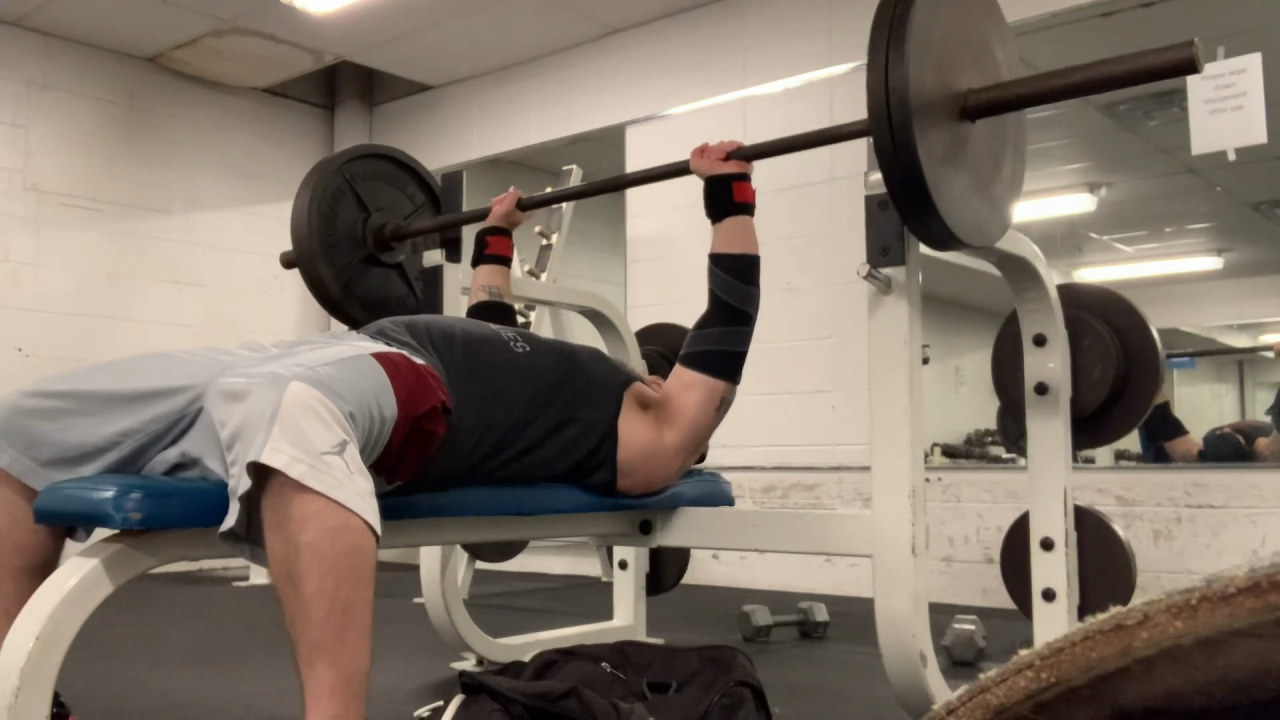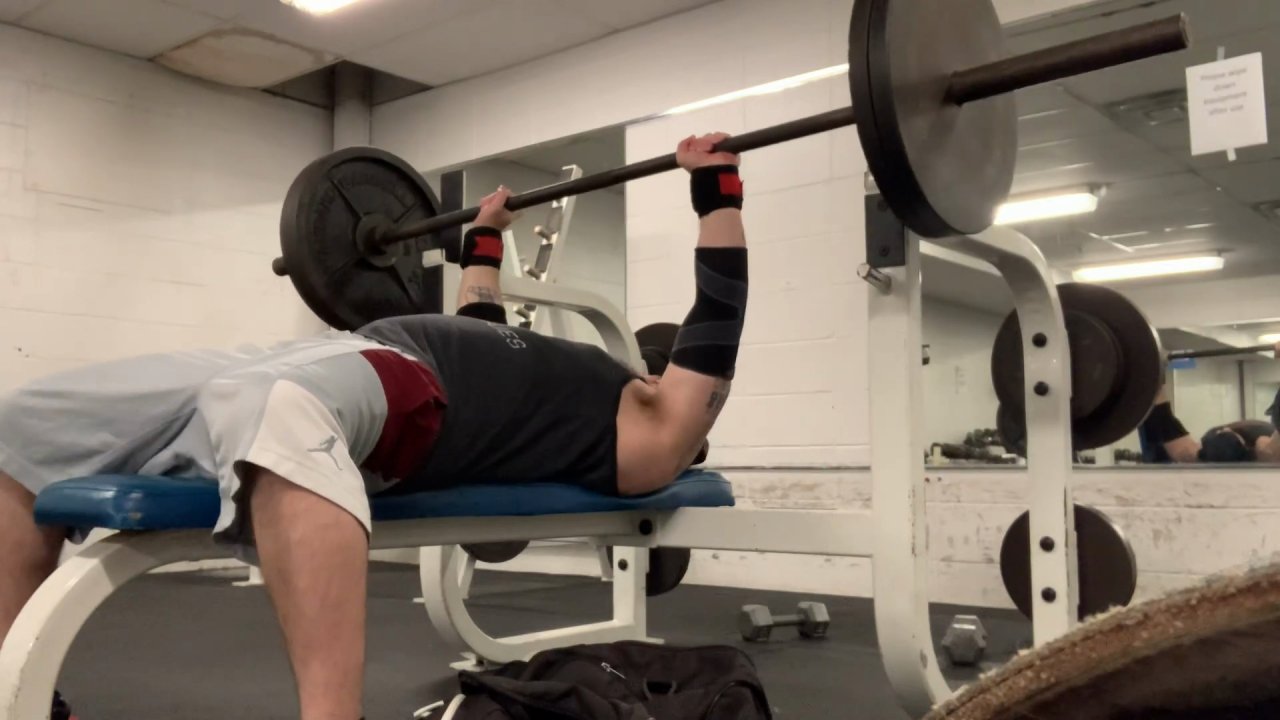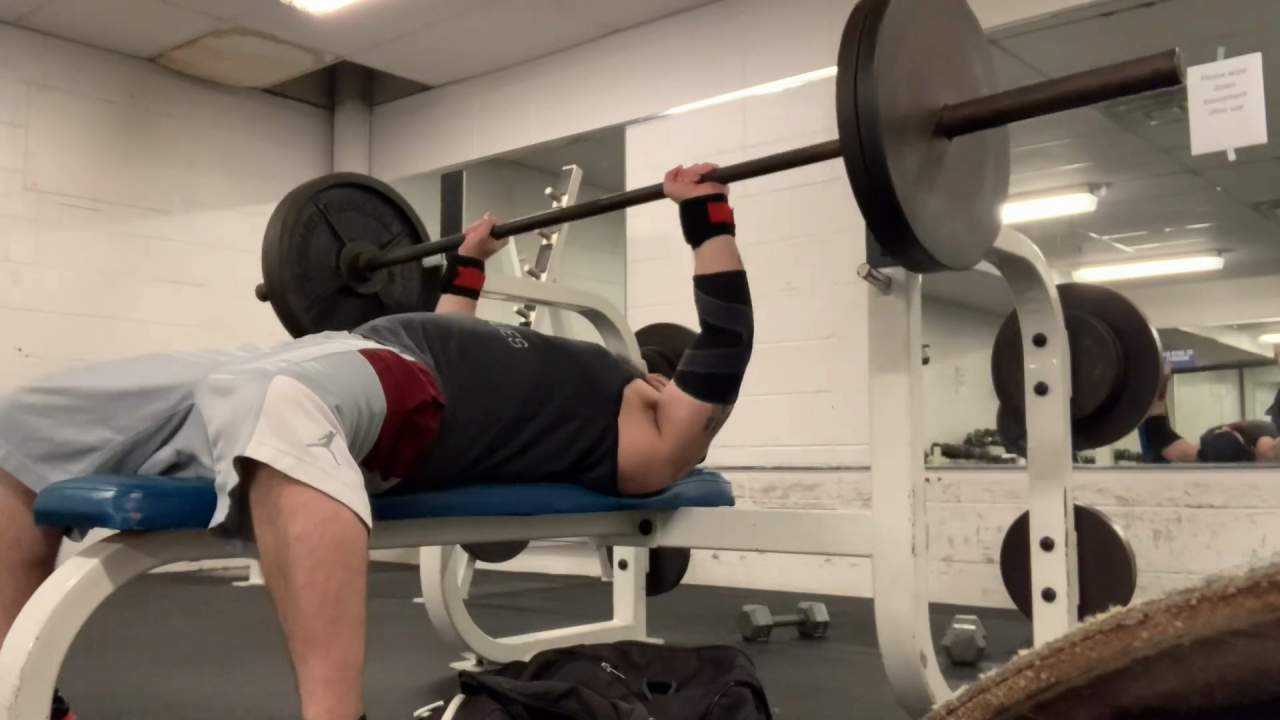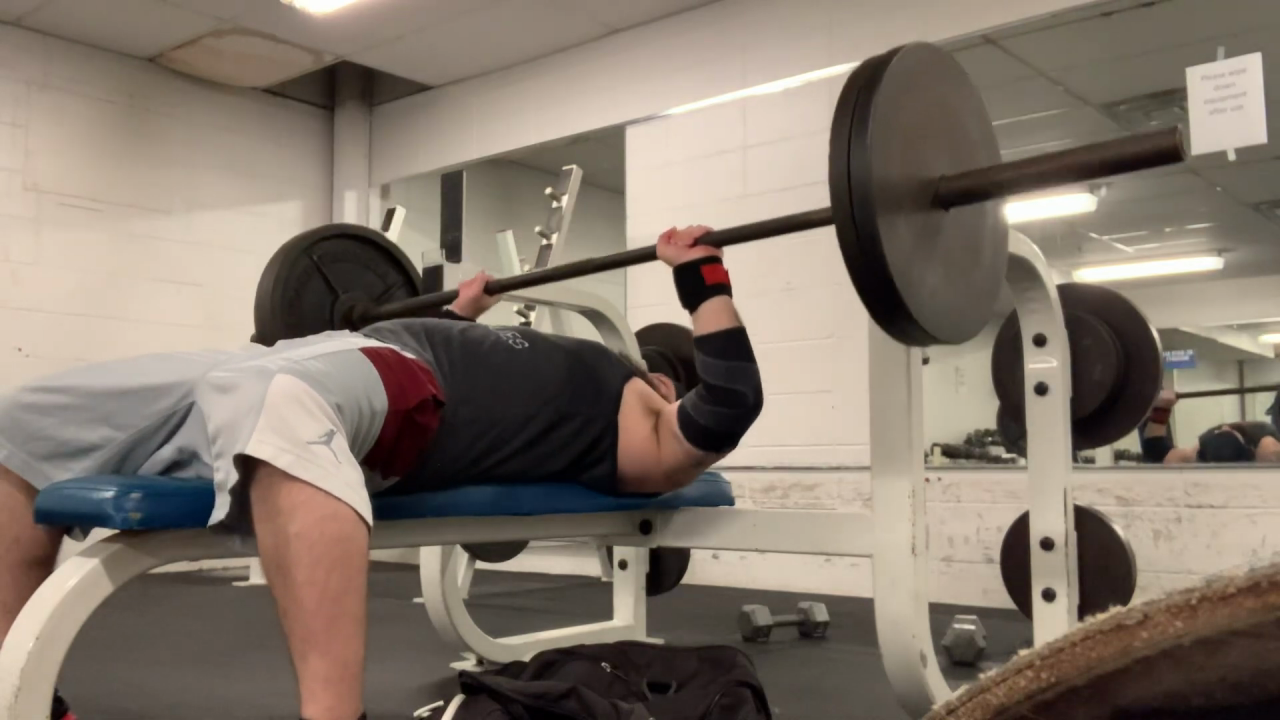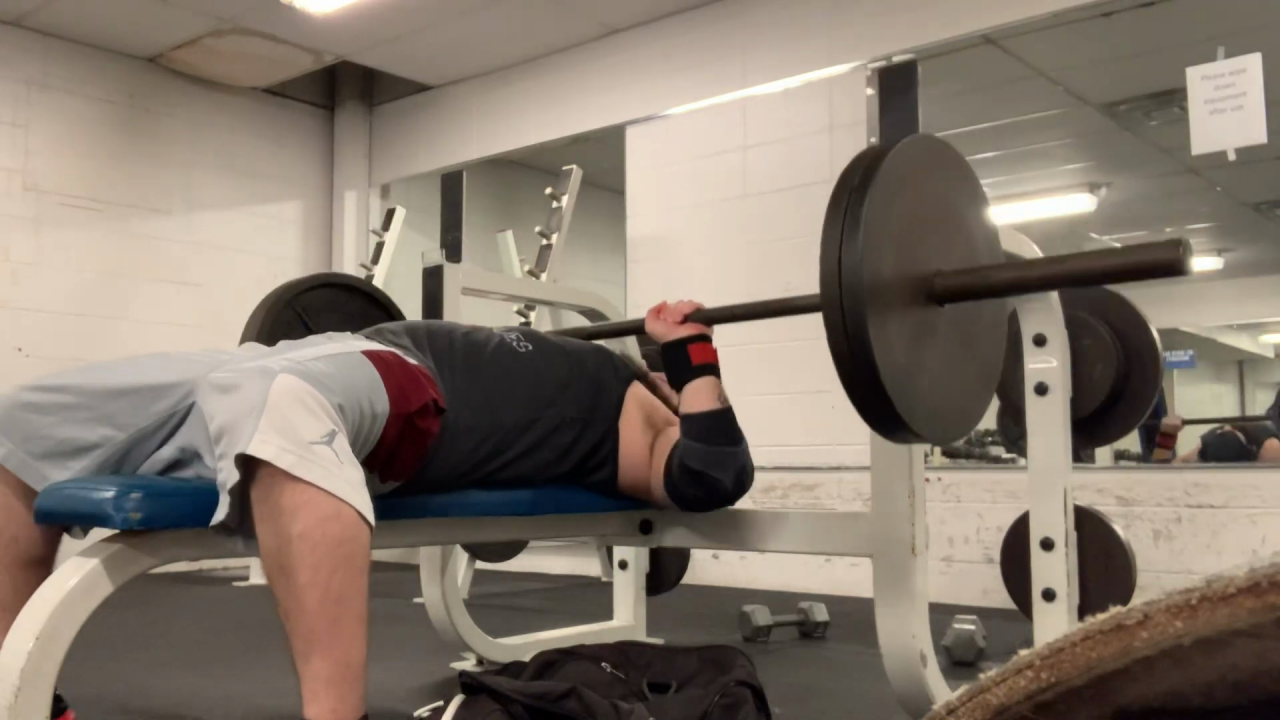
dt=0.5s
person 1, frame 1
left shoulder: (652, 441)
right shoulder: (563, 386)
left elbow: (727, 328)
right elbow: (490, 333)
left wrist: (729, 198)
right wrist: (495, 235)
left knee: (284, 418)
person 1, frame 2
left shoulder: (649, 442)
right shoulder: (557, 388)
left elbow: (717, 323)
right elbow: (477, 328)
left wrist: (716, 187)
right wrist: (484, 237)
left knee: (274, 418)
person 1, frame 3
left shoulder: (648, 444)
right shoulder: (567, 389)
left elbow: (725, 350)
right elbow: (461, 355)
left wrist: (707, 217)
right wrist: (466, 264)
left knee: (273, 414)
person 1, frame 4
left shoulder: (652, 441)
right shoulder: (589, 388)
left elbow: (731, 404)
left wrist: (701, 276)
right wrist: (462, 316)
left knee: (274, 411)
person 1, frame 5
left shoulder: (647, 435)
right shoulder: (598, 386)
left elbow: (715, 476)
left wrist: (691, 346)
right wrist: (461, 352)
left knee: (274, 407)
